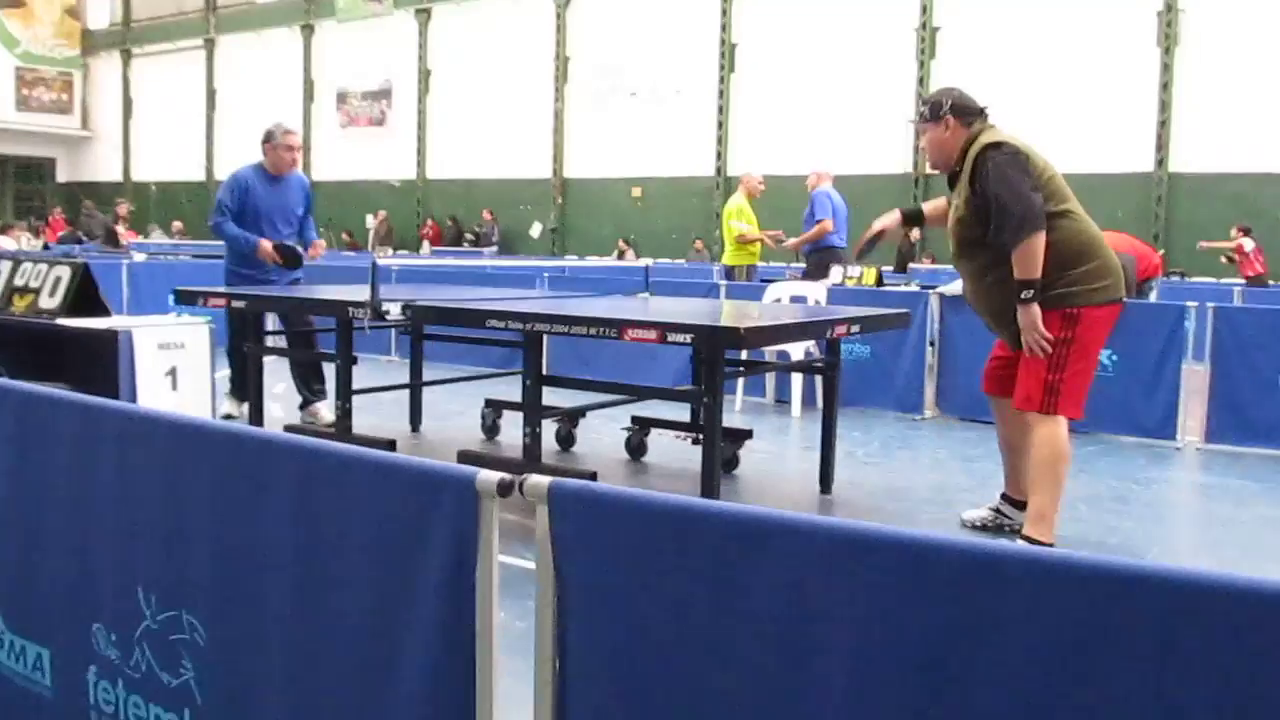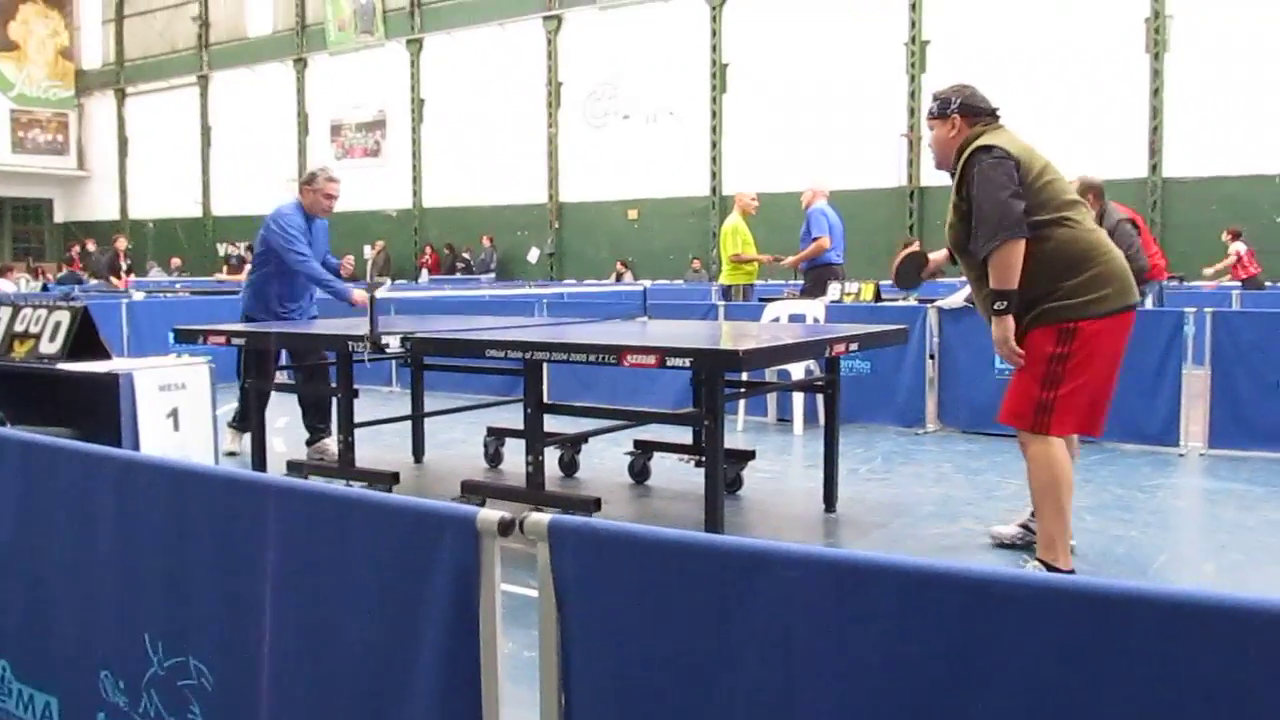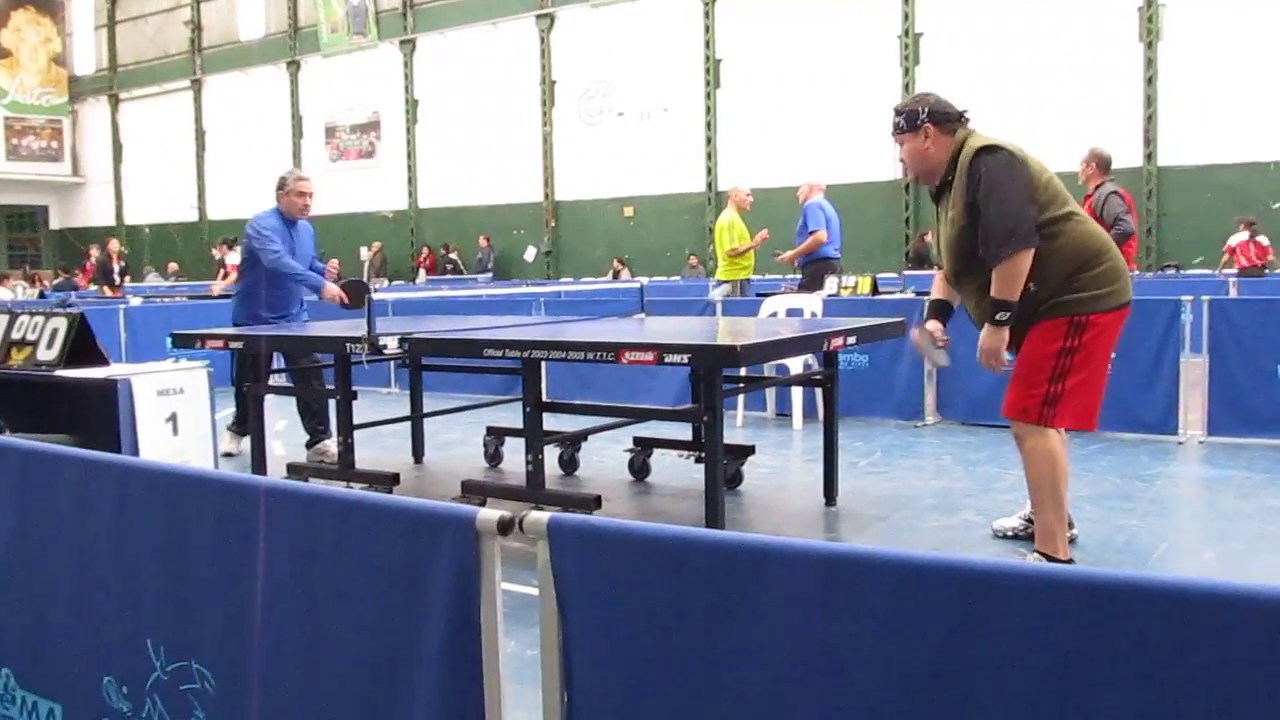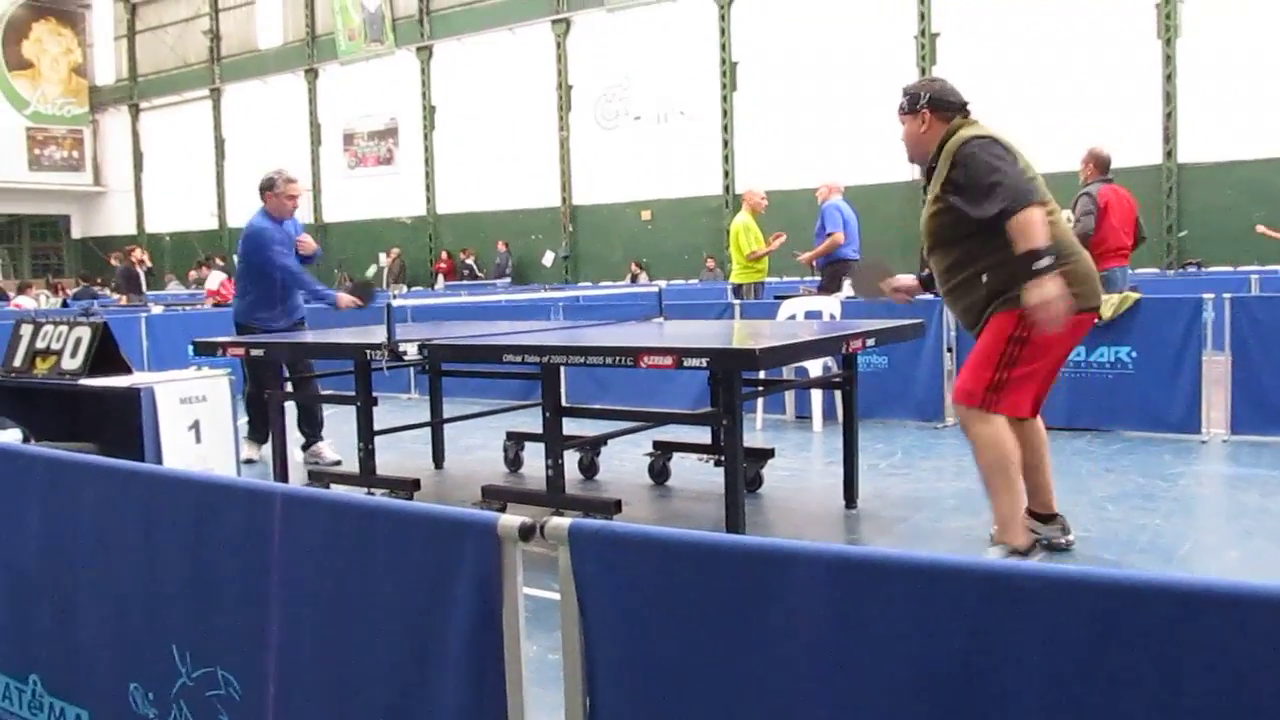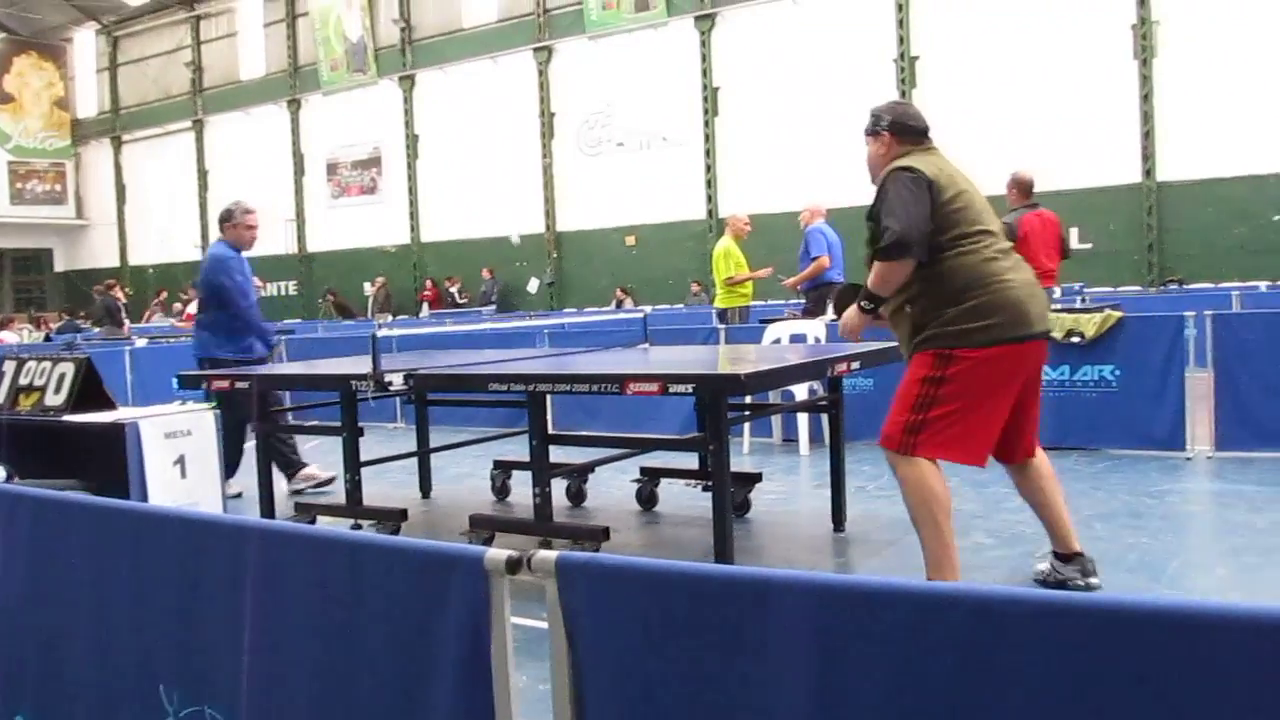
dt=0.5s
person 1, frame 1
left shoulder: (993, 154)
right shoulder: (974, 160)
left elbow: (1027, 226)
right elbow: (956, 207)
left wrist: (1027, 300)
right wrist: (901, 217)
left hip: (1072, 295)
right hip: (1040, 299)
left knee: (1041, 410)
right knee: (1005, 397)
left ankle: (1038, 542)
right ankle: (1015, 505)
person 1, frame 2
left shoulder: (985, 158)
right shoulder: (993, 153)
left elbow: (1006, 237)
left wrist: (1001, 312)
right wrist: (947, 255)
left hip: (1076, 304)
right hip: (1086, 298)
left knee: (1036, 428)
right knee: (1053, 422)
left ankle: (1055, 566)
right ankle: (1047, 524)
person 1, frame 3
left shoulder: (986, 161)
right shoulder: (954, 179)
left elbow: (1014, 244)
right elbow: (961, 260)
left wrist: (997, 321)
right wrist: (936, 313)
left hip: (1078, 299)
right hip: (1058, 301)
left knee: (1031, 420)
right knee: (1043, 414)
left ankle: (1053, 557)
right ankle: (1049, 516)
person 1, frame 4
left shoulder: (971, 149)
right shoulder: (952, 158)
left elbow: (1020, 204)
left wrist: (1041, 271)
right wrist: (923, 282)
left hip: (1039, 299)
right hip: (1029, 301)
left knee: (978, 406)
right knee: (1015, 407)
left ankle: (1016, 548)
right ankle: (1044, 519)
person 1, frame 5
left shoulder: (904, 174)
right shoulder: (945, 174)
left elbow: (899, 248)
left wrist: (866, 305)
right wrist: (891, 305)
left hip: (972, 332)
right hip: (1018, 324)
left knee: (908, 450)
right knee: (1017, 449)
left ankle: (946, 589)
right ankle: (1071, 560)
person 2, frame 1
left shoulder: (301, 183)
right shoulder: (242, 180)
right elbow: (218, 222)
left wrist: (312, 241)
right wrist: (255, 244)
left hip: (288, 276)
right hip: (244, 277)
left knee: (304, 338)
right knee: (242, 343)
left ankle: (314, 403)
right ankle: (237, 396)
person 2, frame 2
left shoulder: (321, 223)
right shoulder: (285, 219)
right elbow: (302, 263)
left wrist: (338, 266)
right wrist: (346, 291)
left hip: (302, 312)
right hip: (262, 312)
left knee: (317, 376)
right knee: (257, 380)
left ankle: (319, 439)
right ankle: (238, 428)
person 2, frame 3
left shoulder: (306, 229)
right shoulder: (262, 225)
right elbow: (278, 261)
left wrist: (324, 271)
right wrist: (320, 285)
left hip: (293, 318)
right hip: (253, 319)
left knee: (311, 379)
right knee: (249, 385)
left ankle: (319, 442)
right ankle: (237, 431)
person 2, frame 4
left shoulder: (291, 223)
right shoulder: (258, 230)
left elbow: (302, 264)
right elbow: (290, 273)
left wrist: (309, 252)
right wrist: (333, 297)
left hip: (290, 318)
right hip: (257, 322)
left knee: (305, 381)
right knee: (263, 387)
left ankle: (313, 443)
right ankle: (254, 439)
person 2, frame 5
left shoulder: (225, 255)
right shoulder: (225, 259)
right elbow: (244, 307)
left wrist: (248, 286)
right wrist: (270, 340)
left hip: (246, 352)
right hip: (221, 355)
left knee: (272, 411)
right knee: (233, 421)
left ankle: (296, 471)
right ankle: (219, 479)
